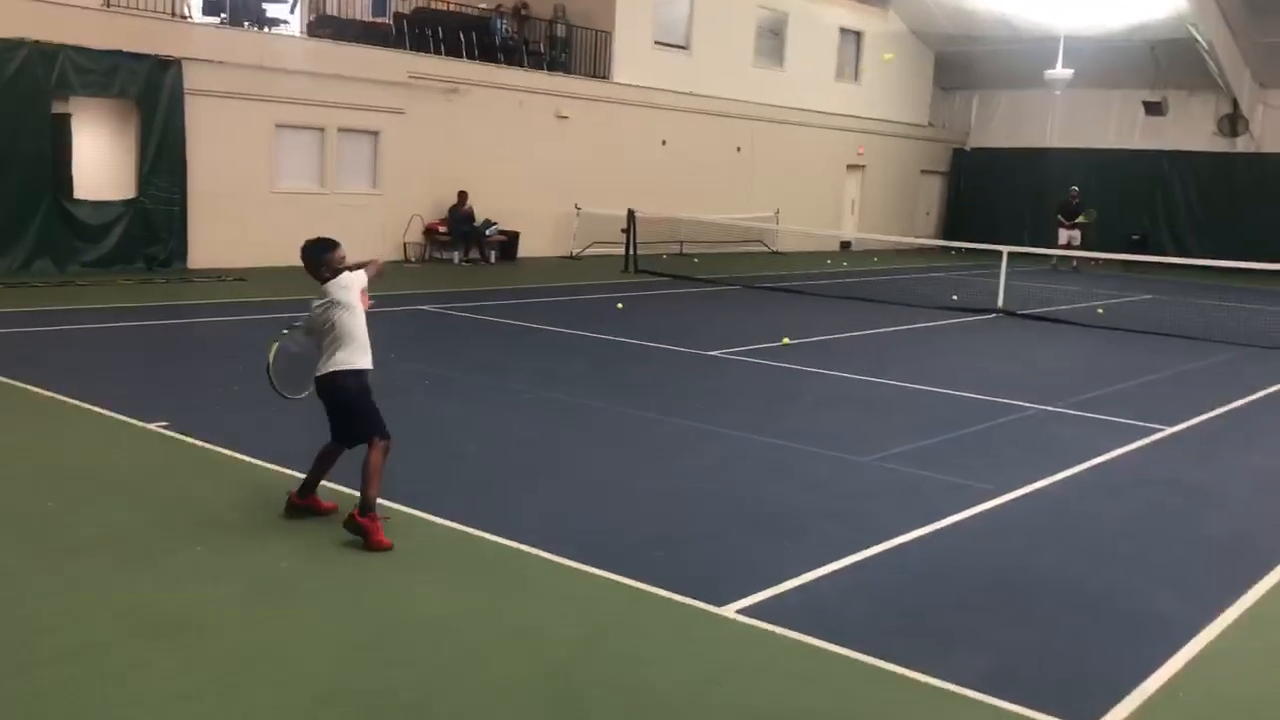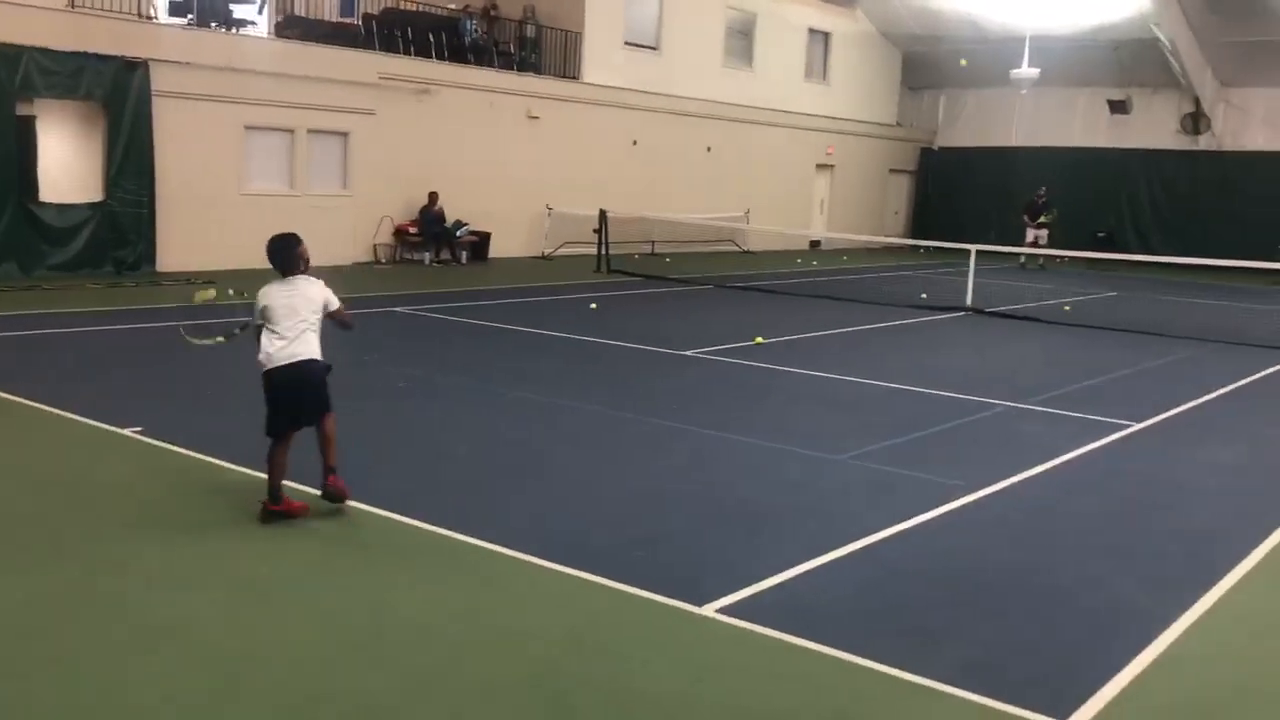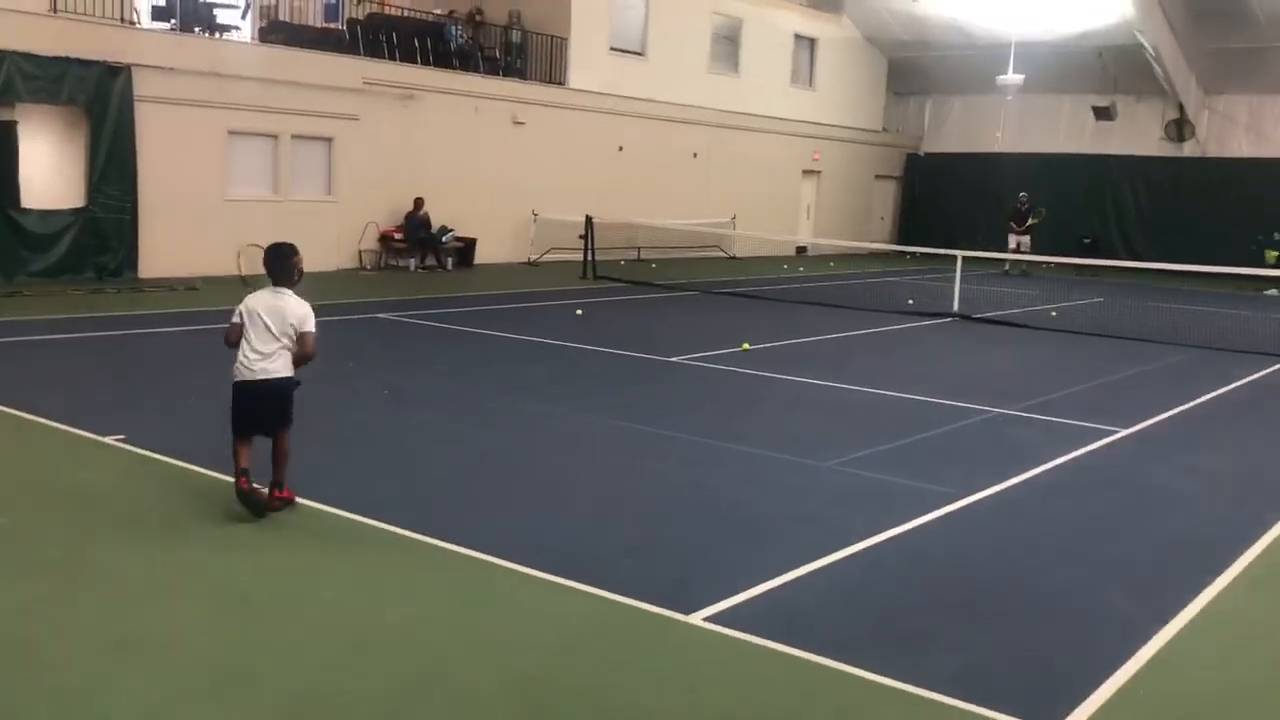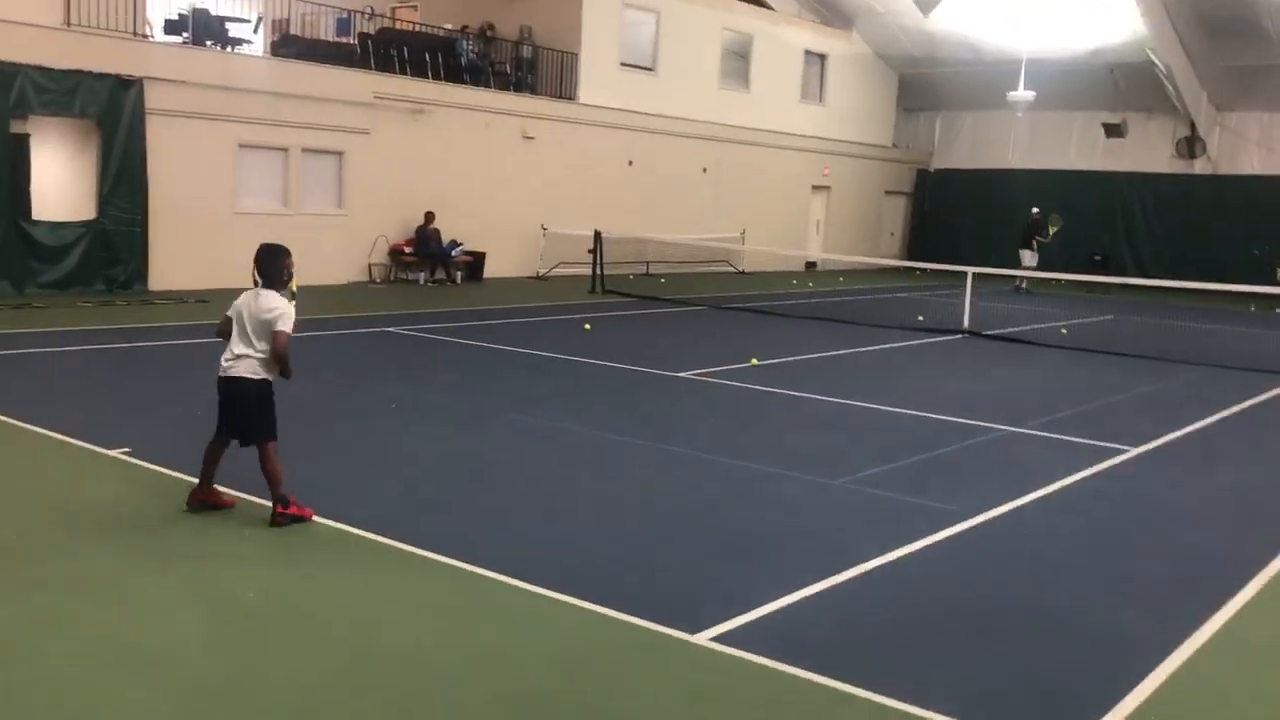
dt=0.3s
person 1, frame 1
left shoulder: (319, 307)
right shoulder: (345, 284)
right elbow: (374, 265)
right wrist: (359, 266)
left hip: (330, 377)
right hip: (347, 377)
left knee: (341, 440)
right knee: (379, 441)
left ankle: (303, 496)
right ankle: (365, 515)
person 1, frame 2
left shoulder: (264, 295)
right shoulder: (318, 288)
left elbow: (261, 336)
right elbow: (347, 322)
right wrist: (328, 312)
left hip: (274, 369)
right hip: (308, 365)
left knee: (281, 435)
right knee: (324, 417)
left ankle: (275, 501)
right ankle: (331, 478)
person 1, frame 3
left shoulder: (250, 300)
right shoulder: (301, 308)
left elbow: (231, 339)
right elbow: (308, 352)
left hip: (245, 378)
right hip: (279, 379)
left knee: (243, 435)
right knee: (280, 431)
left ankle: (244, 480)
right ankle: (278, 491)
person 1, frame 4
left shoulder: (245, 298)
right shoulder: (284, 308)
left elbow: (222, 331)
right elbow: (280, 350)
right wrist: (286, 370)
left hip: (228, 376)
right hip: (253, 381)
left knee: (224, 435)
right knee: (266, 443)
left ankle: (202, 491)
right ankle: (283, 506)
